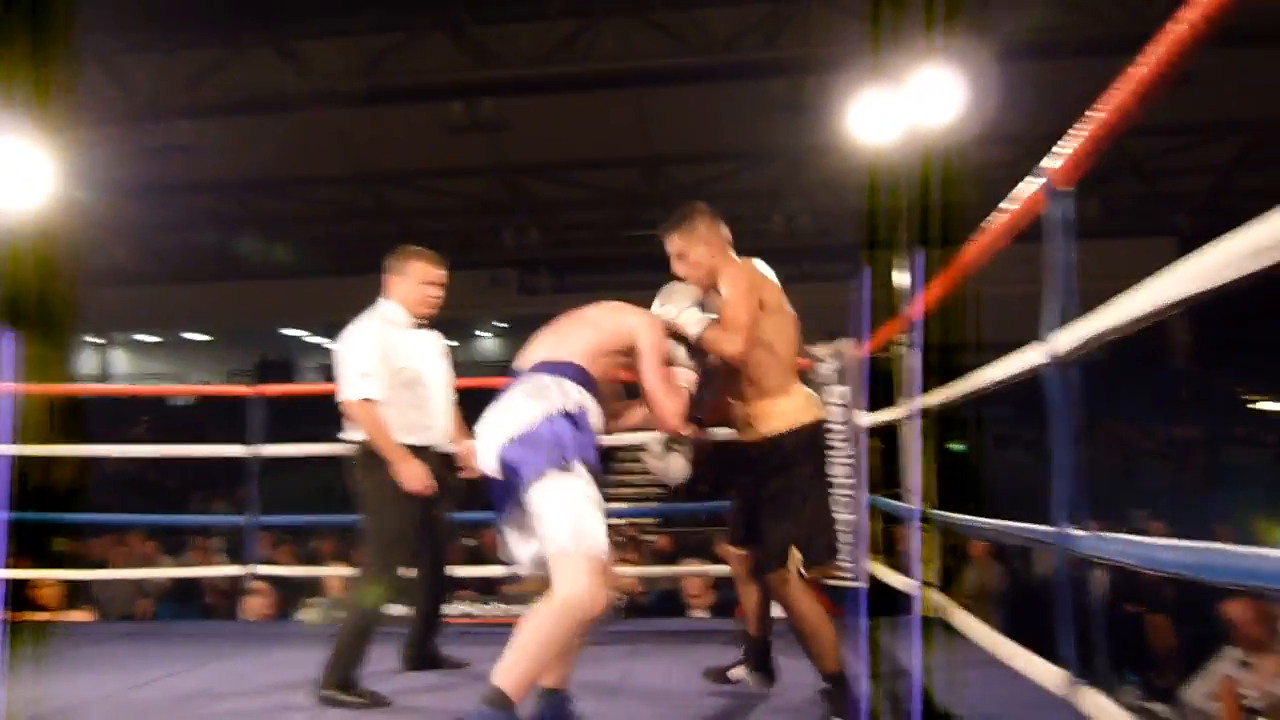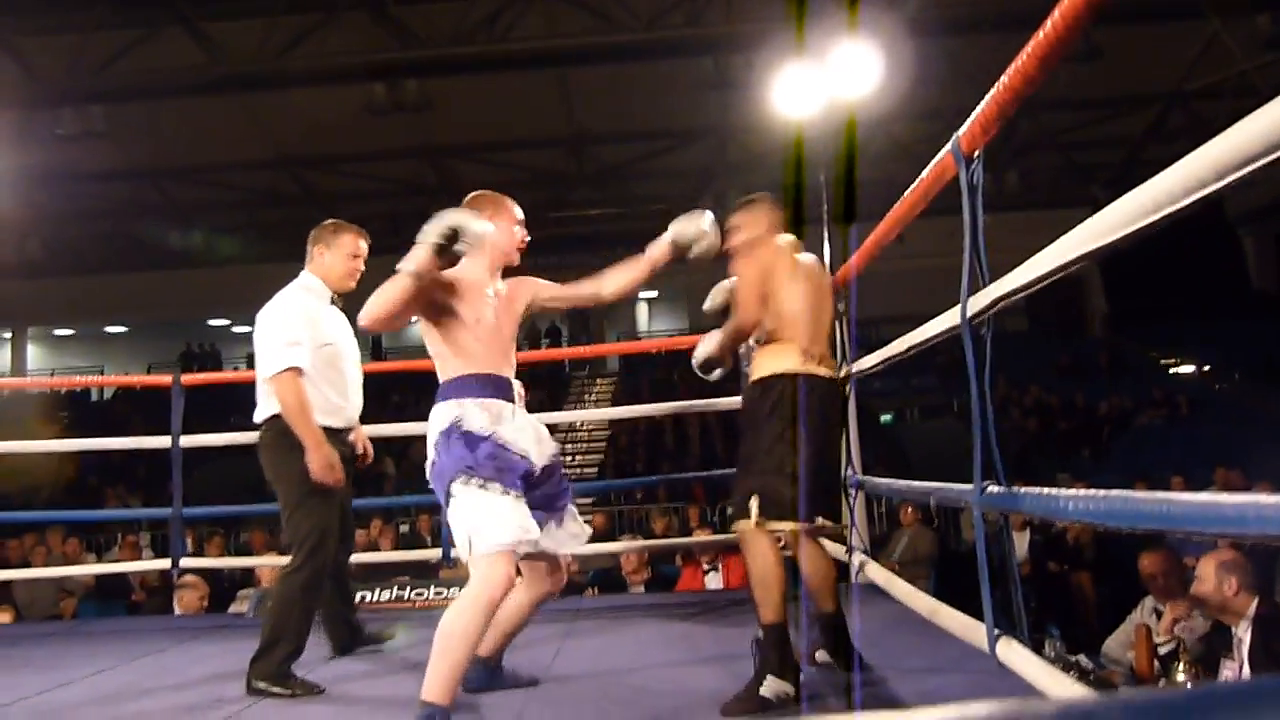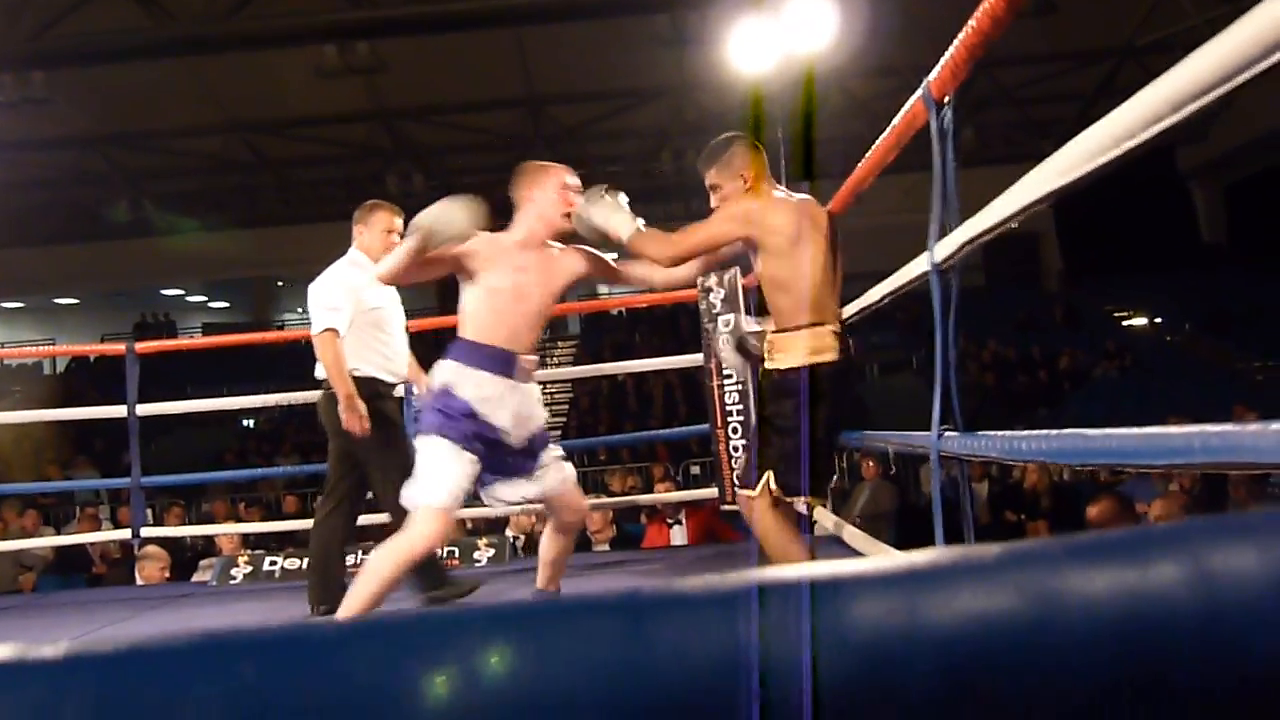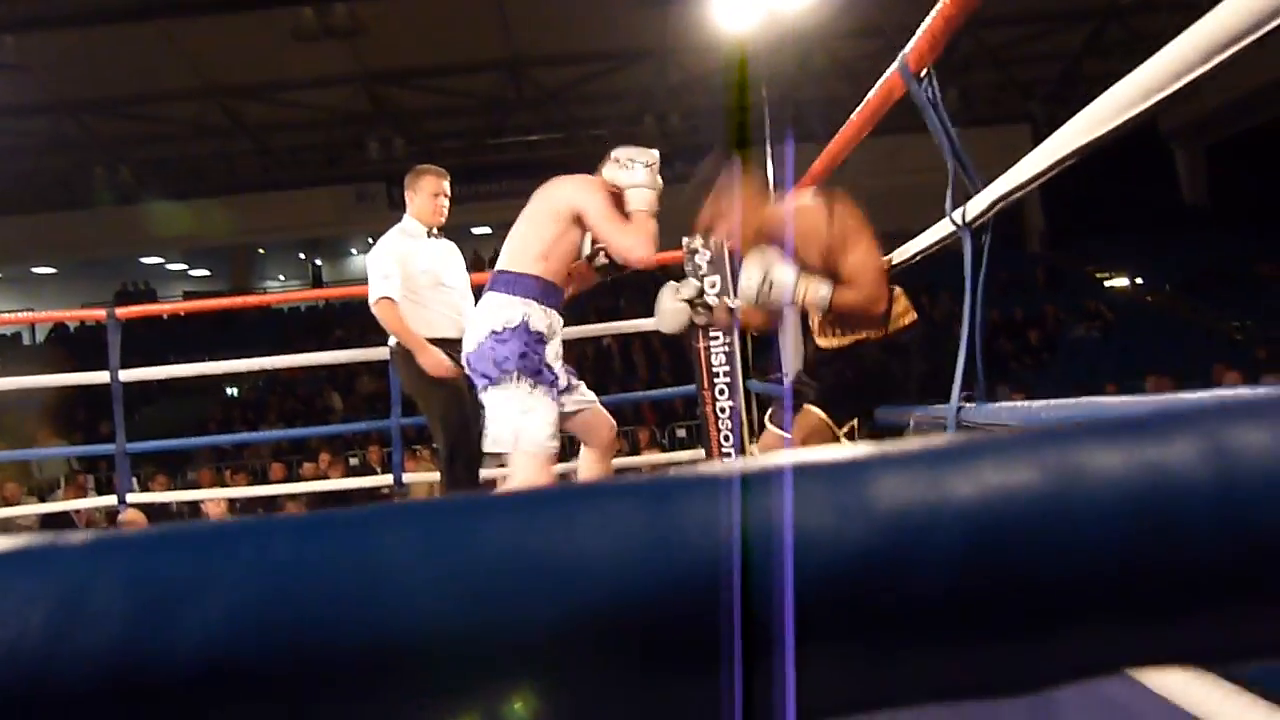
dt=0.7s
person 1, frame 1
left shoulder: (745, 277)
right shoulder: (720, 296)
left elbow: (732, 351)
left wrist: (686, 319)
left hip: (788, 438)
right hip: (761, 439)
left knee: (783, 574)
right knee: (743, 555)
right ankle: (757, 661)
person 1, frame 2
left shoulder: (761, 255)
right shoulder: (811, 266)
left elbow: (747, 320)
left wrist: (715, 344)
right wrist: (739, 298)
left hip: (782, 385)
right hip: (822, 388)
left knee: (755, 523)
right knee: (798, 525)
left ankle: (776, 668)
right ankle: (836, 643)
person 1, frame 3
left shoulder: (753, 211)
right shoulder: (804, 207)
left elbow: (665, 249)
left wrist: (616, 222)
left hip: (799, 368)
right hip: (805, 361)
left knee: (758, 500)
right knee: (759, 486)
person 1, frame 4
left shoulder: (821, 215)
right shoulder: (762, 242)
left elbow: (874, 302)
right elbow: (762, 316)
left wrist: (801, 290)
right wrist: (712, 312)
left hip: (885, 342)
right hip: (830, 345)
left knee: (805, 445)
right knee: (770, 452)
person 2, frame 1
left shoulder: (578, 330)
right shoulder: (642, 323)
right elbow: (672, 420)
left wrist: (632, 411)
right wrist: (680, 377)
left hip: (501, 426)
right hip: (542, 418)
left knee: (588, 576)
right knee: (584, 592)
person 2, frame 2
left shoulder: (517, 291)
right shoulder: (436, 279)
left elbow: (603, 290)
right elbow: (371, 320)
left wrist: (664, 247)
right wrist: (422, 257)
left hip: (516, 434)
right hip: (467, 432)
left knee: (548, 571)
right knee: (493, 579)
left ankle: (484, 664)
person 2, frame 3
left shoulder: (568, 261)
right shoulder: (472, 245)
left elbow: (648, 277)
right elbow: (387, 274)
left wrist: (710, 254)
right wrist: (418, 243)
left hip: (516, 401)
right hip: (461, 397)
left knee: (572, 511)
right knee: (426, 534)
left ankle: (545, 597)
person 2, frame 4
left shoulder: (568, 200)
right shoulder: (585, 187)
right elbow: (640, 254)
left wrist: (596, 258)
right wrist: (642, 194)
left hip: (529, 334)
right hip: (512, 328)
left knee: (602, 431)
right knee: (534, 478)
person 3, frame 1
left shoulder: (430, 339)
right shoulder: (369, 335)
right elbow: (359, 405)
left wrist: (462, 446)
right wrist: (401, 461)
left hip: (427, 461)
right hip: (386, 464)
left knee: (435, 559)
right knee: (384, 566)
left ankle: (421, 650)
right ankle: (338, 677)
person 3, frame 2
left shoulder: (329, 311)
right shoulder: (292, 306)
right elbow: (285, 379)
left wrist: (353, 429)
right wrist: (317, 447)
left hip: (328, 441)
right hip: (298, 443)
left knee: (336, 542)
right knee: (312, 550)
left ankle: (346, 632)
right ankle: (270, 670)
person 3, frame 3
left shoulder: (382, 286)
right shoulder: (339, 279)
left elbow: (393, 345)
right elbow: (326, 338)
left wrist: (422, 381)
right wrist: (348, 399)
left hip: (371, 397)
right hip: (360, 396)
left knee: (342, 499)
right knee: (401, 488)
left ankle: (325, 596)
right ankle: (432, 581)
person 3, frame 4
left shoulder: (449, 248)
right shoulder: (394, 245)
right elbow: (382, 304)
right wrist: (422, 350)
left hip: (456, 354)
right hip: (425, 356)
left knee: (467, 443)
right knee: (459, 445)
